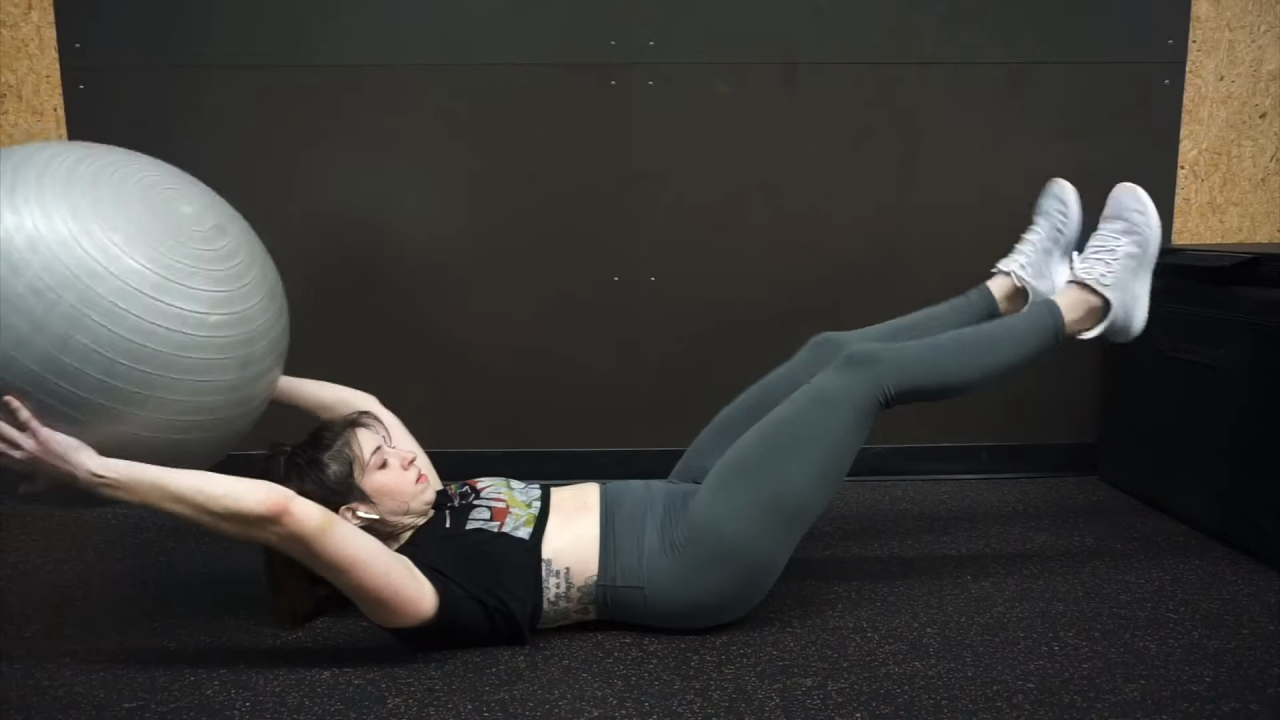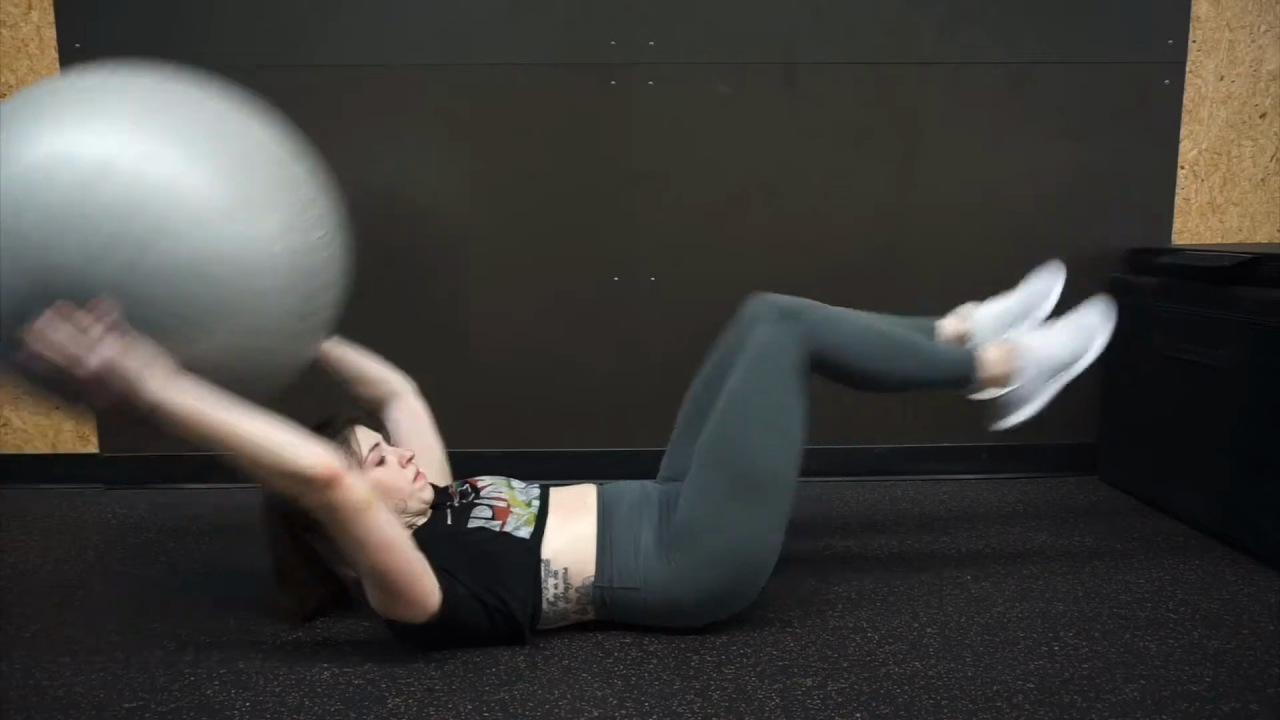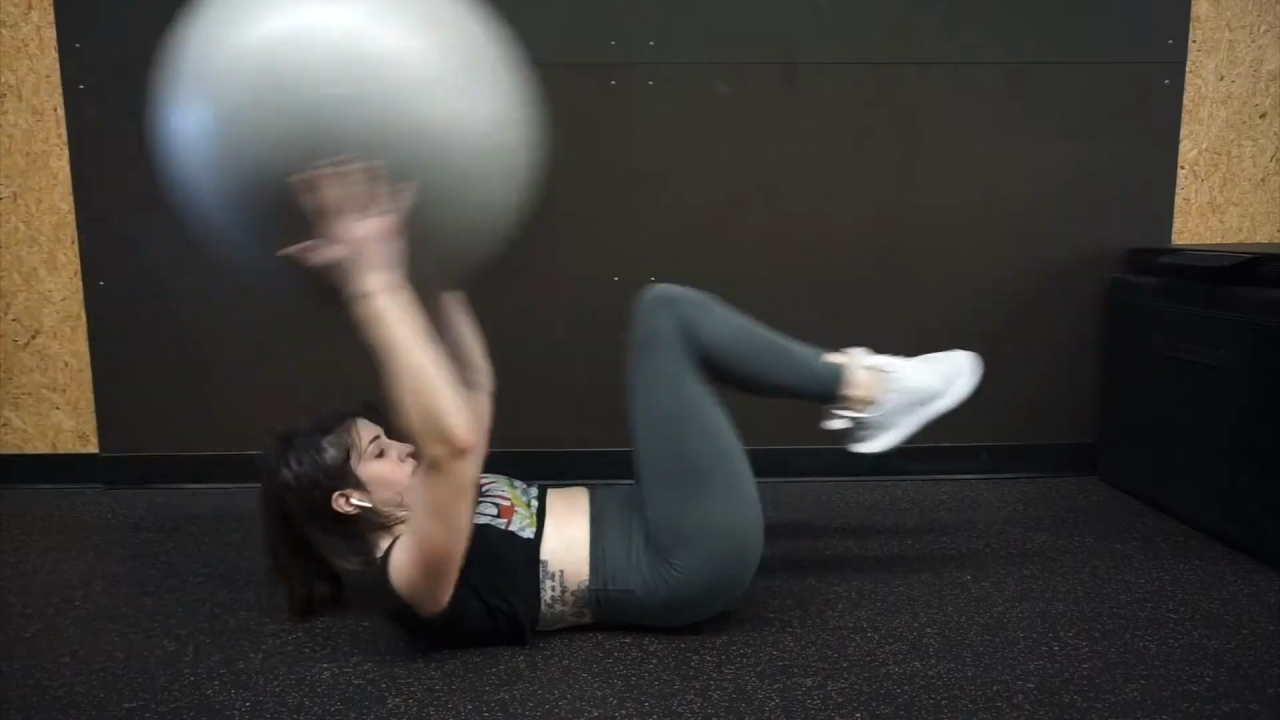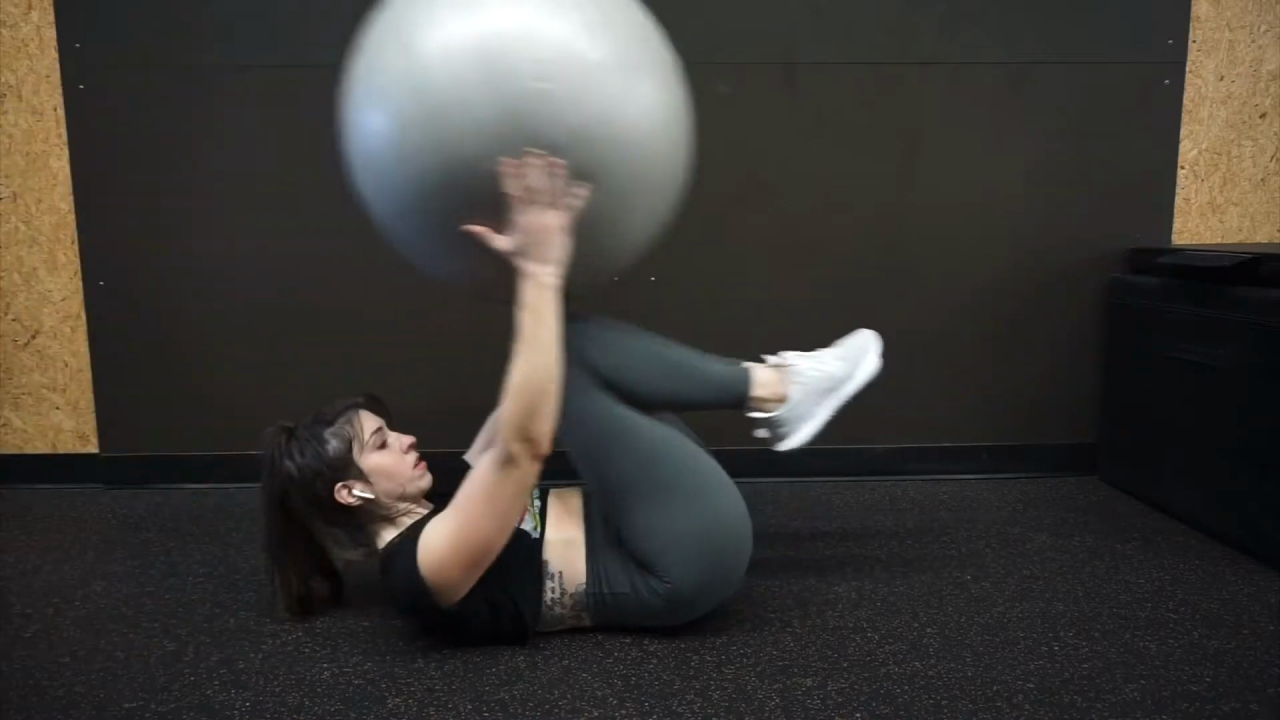
dt=0.2s
person 1, frame 1
left shoulder: (431, 516)
right shoulder: (416, 591)
left elbow: (364, 403)
right elbow: (282, 510)
right wrist: (95, 468)
left hip: (672, 510)
right hip: (699, 561)
left knee: (832, 351)
right knee: (859, 368)
left ankle: (1019, 289)
right ankle: (1083, 306)
person 1, frame 2
left shoulder: (431, 514)
right shoulder: (411, 592)
left elbow: (398, 389)
right elbow: (321, 474)
right wrist: (158, 385)
left hip: (661, 517)
right hip: (695, 563)
left knee: (764, 328)
right knee: (774, 321)
left ankle: (971, 337)
right ankle: (1006, 366)
person 1, frame 3
left shoulder: (429, 521)
right shoulder: (418, 582)
left elbow: (475, 384)
right elbow: (445, 442)
left wrist: (416, 277)
right wrist: (374, 283)
left hip: (680, 529)
right hip: (693, 566)
left knee: (665, 319)
right knee: (660, 311)
left ankle: (856, 376)
right ankle: (863, 391)
person 1, frame 4
left shoulder: (424, 512)
right shoulder: (426, 565)
left elbow: (515, 407)
right elbow: (523, 443)
left wrist: (535, 270)
right wrist: (540, 274)
left hip: (676, 537)
right hip: (691, 555)
left knee: (568, 355)
right knee: (573, 348)
left ankle: (774, 384)
right ankle: (774, 391)
